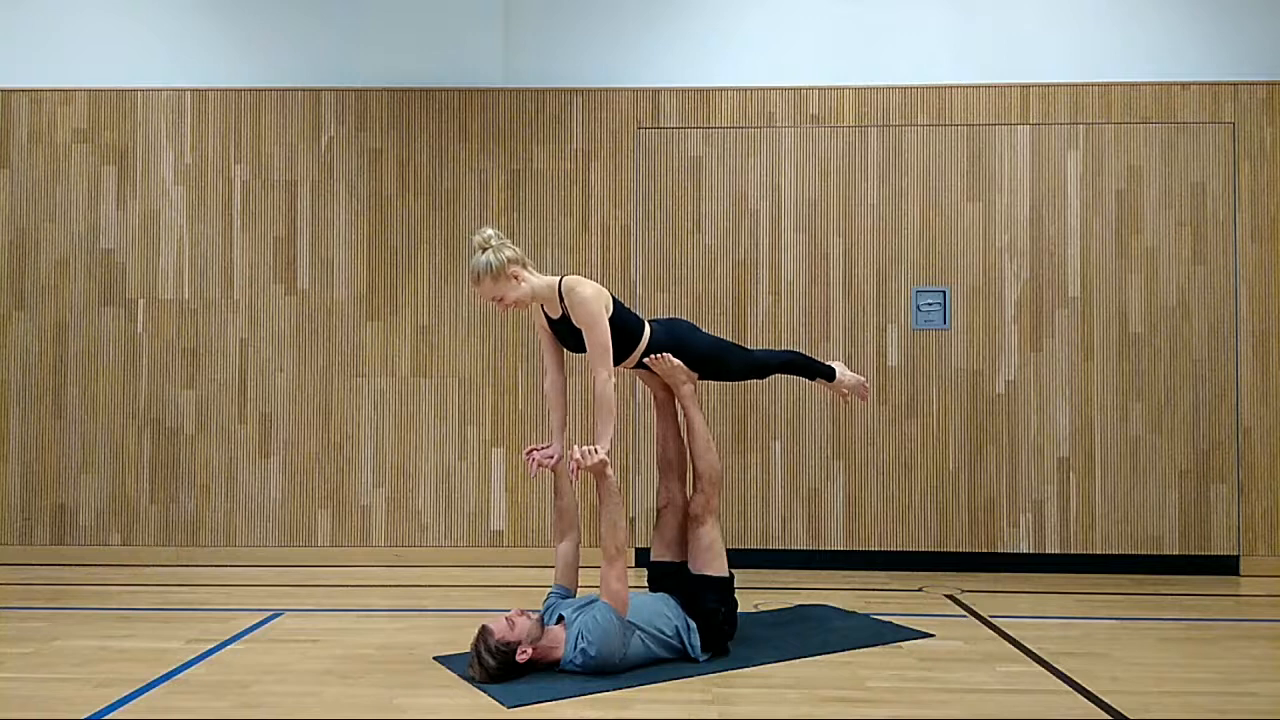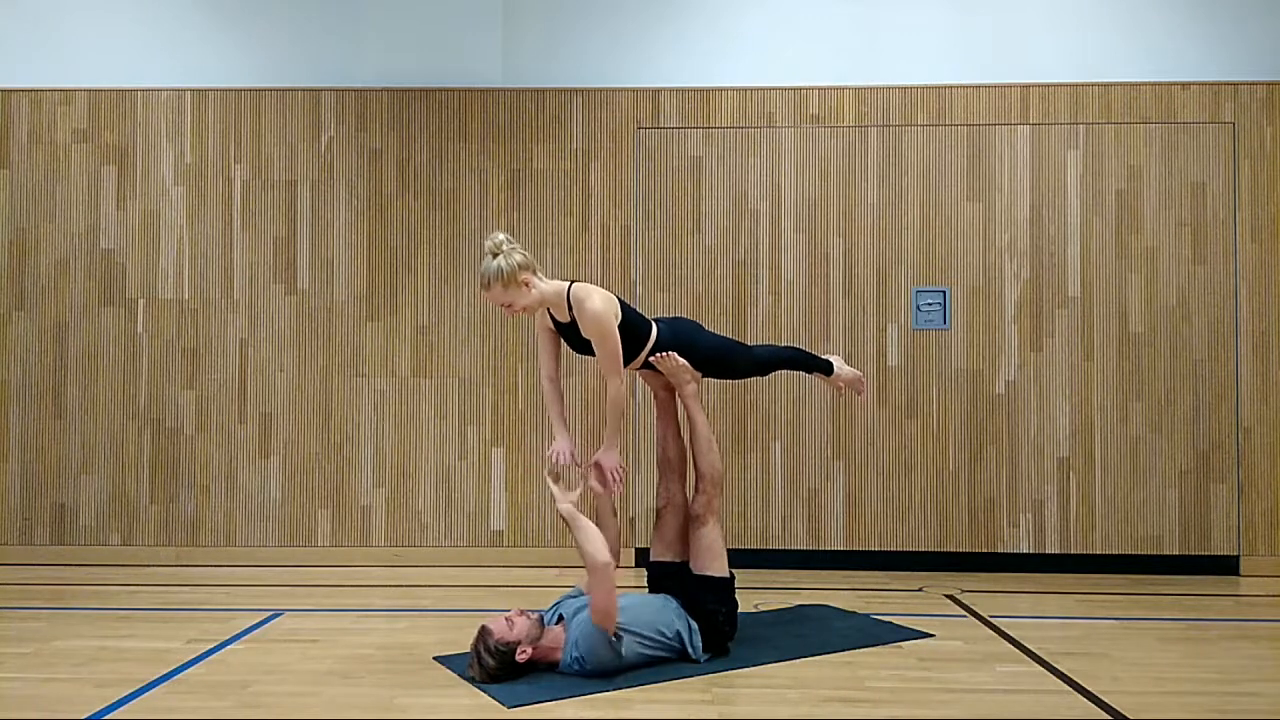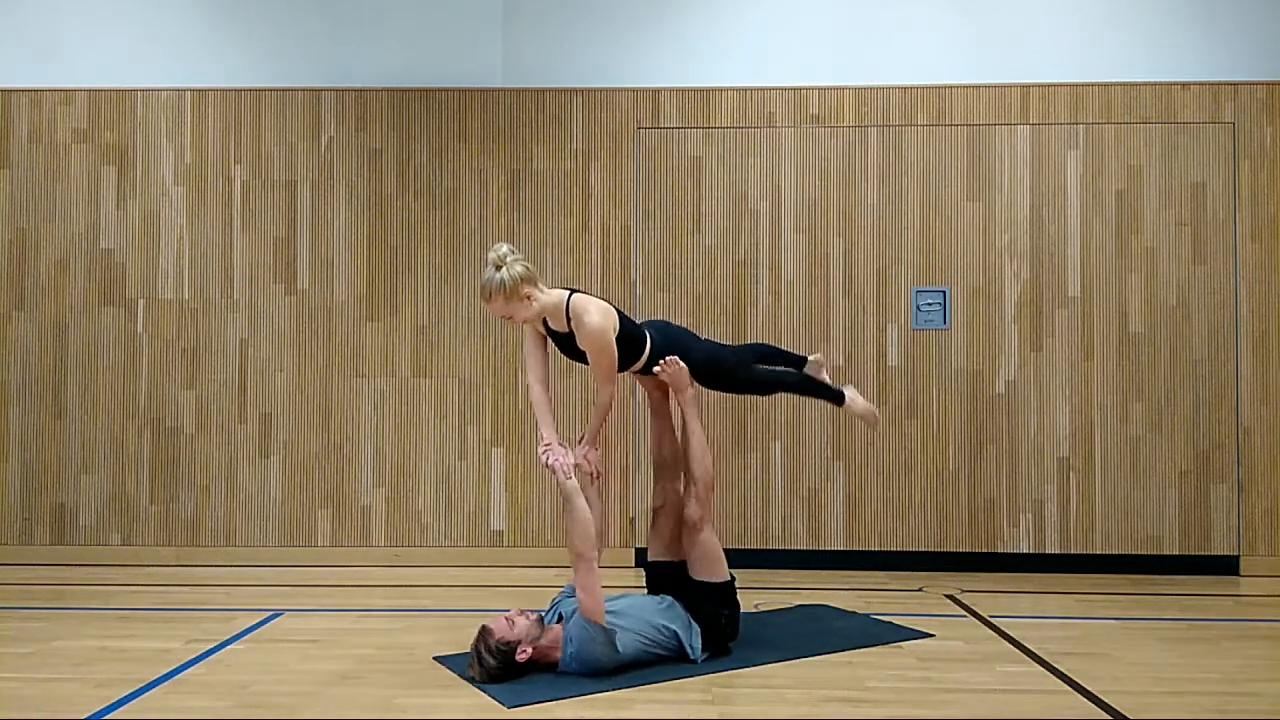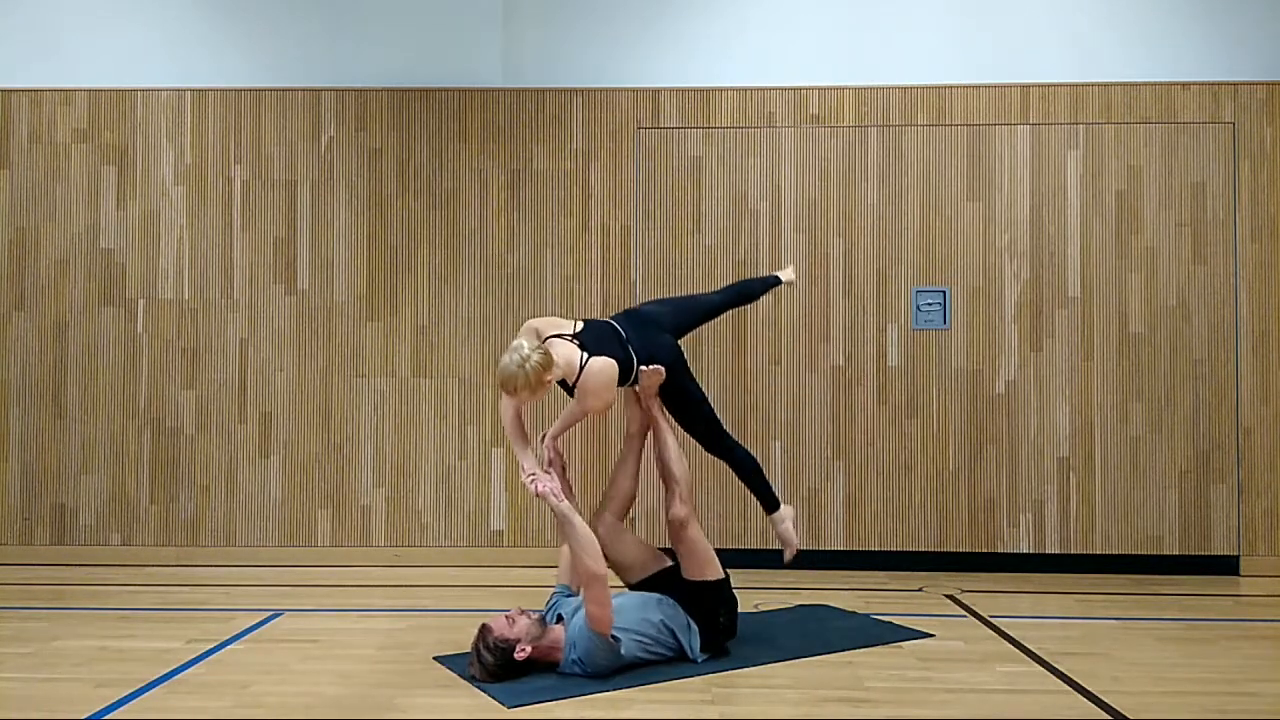
dt=1s
person 1, frame 1
left shoulder: (579, 294)
right shoulder: (542, 311)
left elbow: (604, 375)
right elbow: (554, 377)
left wrist: (602, 444)
right wrist: (557, 441)
left hip: (676, 346)
right hip: (654, 360)
left knee: (754, 364)
right knee: (752, 365)
left ankle: (831, 372)
right ankle: (827, 374)
person 1, frame 2
left shoulder: (590, 305)
right shoulder: (546, 312)
left elbow: (615, 382)
right elbow: (549, 379)
left wrist: (611, 447)
right wrist: (562, 436)
left hip: (681, 345)
right hip: (656, 353)
left knee: (755, 361)
right knee: (752, 362)
left ankle: (828, 366)
right ankle: (825, 368)
person 1, frame 3
left shoulder: (590, 321)
right shoulder: (538, 315)
left elbow: (606, 390)
right elbow: (536, 382)
left wrist: (589, 442)
right wrist: (550, 439)
left hip: (673, 352)
right hip: (646, 341)
left knee: (762, 381)
right knee: (736, 354)
left ankle: (842, 396)
right ankle: (808, 363)
person 1, frame 4
left shoulder: (595, 388)
right shoulder: (533, 334)
right elbow: (508, 406)
left wrist: (553, 434)
right wrist: (528, 462)
left hip: (659, 361)
right hip: (636, 323)
left knee: (717, 441)
right knee: (718, 300)
left ankle: (776, 510)
right ankle: (778, 278)
person 2, frame 1
left shoulder: (554, 616)
right shoulder: (593, 648)
left elbow: (567, 540)
right elbow: (615, 557)
left wrist: (560, 472)
right wrist: (604, 477)
left hip: (669, 601)
right hip: (704, 620)
right knee: (702, 506)
left ankle: (665, 394)
right ankle: (685, 393)
person 2, frame 2
left shoulder: (558, 617)
right shoulder: (587, 653)
left elbow: (602, 564)
right elbow: (602, 565)
left wrist: (603, 498)
right wrist: (567, 509)
left hip: (671, 604)
right hip: (704, 621)
right knee: (704, 506)
left ankle: (666, 393)
right ankle: (687, 392)
person 2, frame 3
left shoulder: (557, 616)
right shoulder: (584, 650)
left elbow: (589, 552)
right elbow: (585, 560)
left wrist: (586, 481)
right wrist: (568, 487)
left hip: (669, 604)
right hip: (705, 624)
right knee: (695, 514)
left ankle: (659, 394)
right ankle: (686, 397)
person 2, frame 4
left shoulder: (556, 615)
right shoulder: (585, 653)
left elbow: (571, 547)
right elbow: (594, 574)
left wrist: (560, 479)
right wrist: (560, 506)
left hip: (672, 604)
right hip: (705, 622)
left knee: (604, 524)
right knee: (679, 515)
left ankle: (637, 428)
right ankle: (651, 407)
